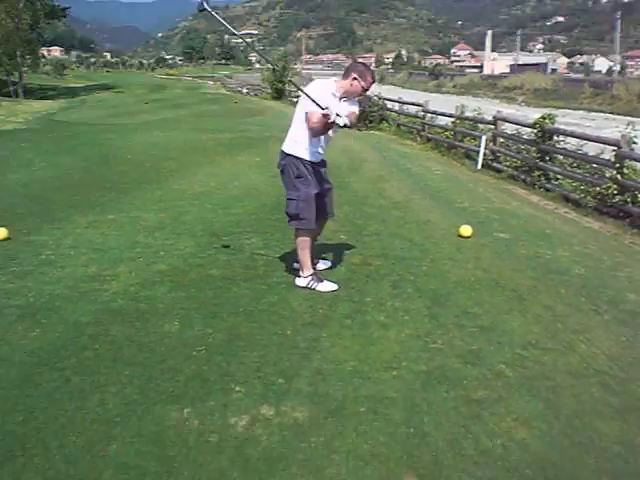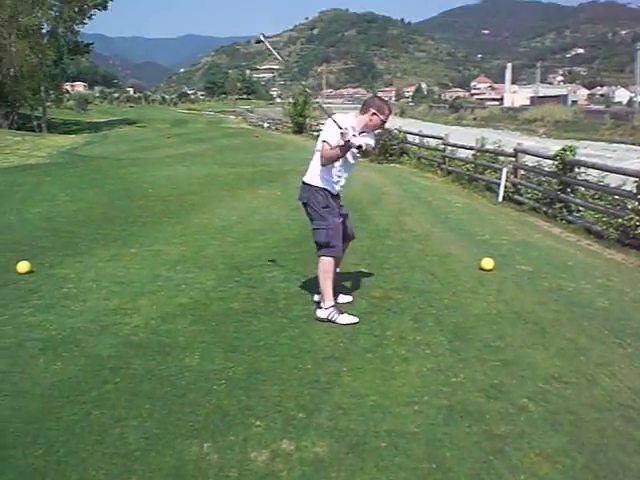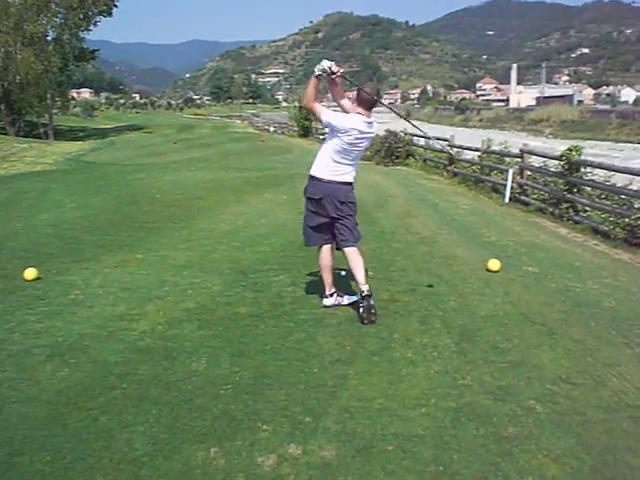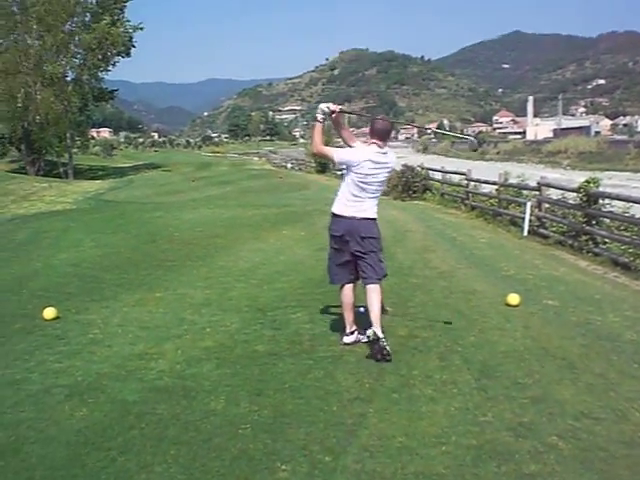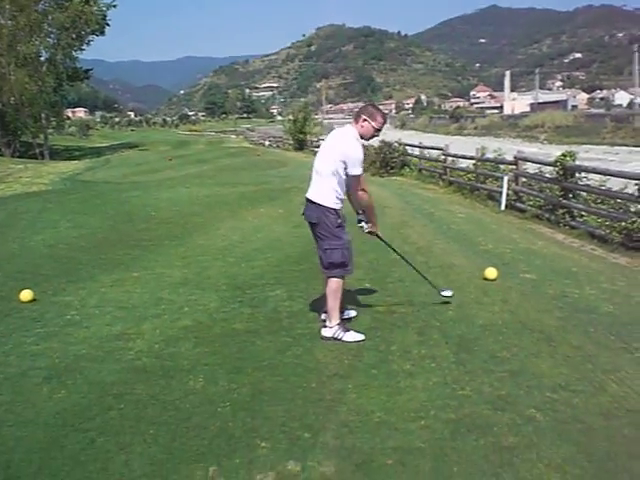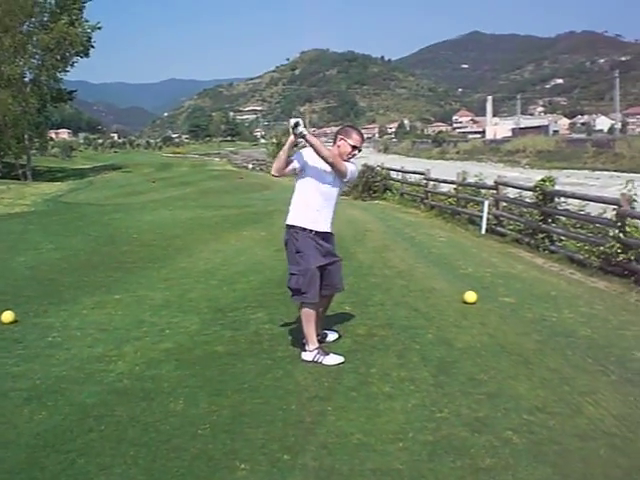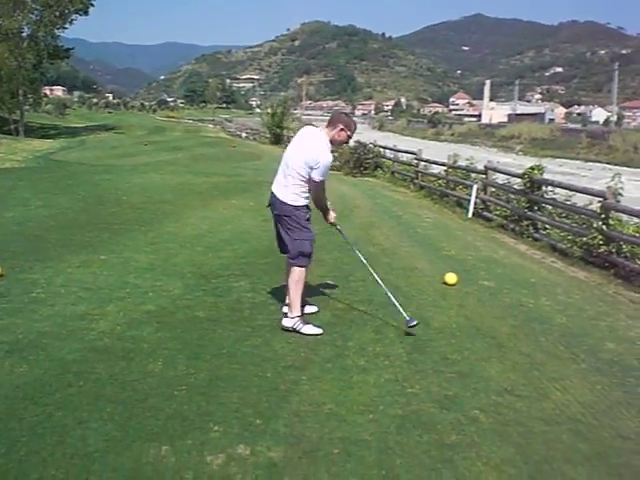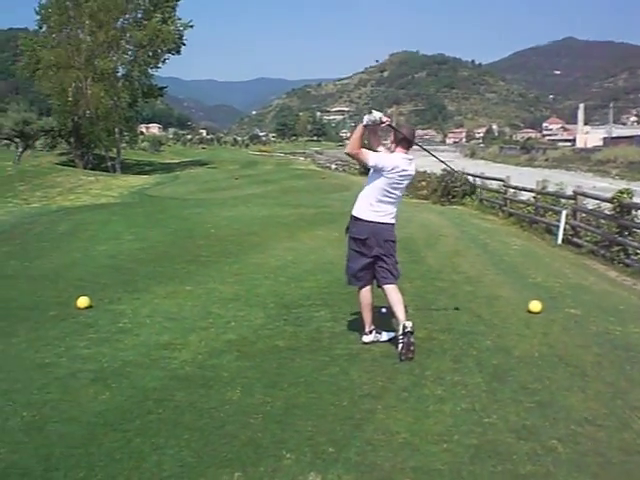
dt=0.5s
person 1, frame 1
left shoulder: (351, 103)
right shoulder: (318, 89)
left elbow: (351, 116)
right elbow: (313, 130)
left wrist: (342, 119)
right wrist: (328, 120)
left hip: (317, 162)
right hip: (296, 159)
left knee: (321, 214)
right knee: (305, 217)
left ankle: (305, 259)
right ankle: (306, 275)
person 1, frame 2
left shoulder: (367, 135)
right shoulder: (337, 123)
left elbow: (366, 148)
right elbow: (325, 159)
left wrist: (358, 146)
right wrist: (345, 148)
left hip: (331, 192)
right hip: (317, 190)
left knee: (341, 241)
right knee: (330, 245)
left ankle: (325, 292)
right ankle: (327, 306)
person 1, frame 3
left shoulder: (345, 123)
right shoulder: (370, 126)
left elbow: (308, 104)
right elbow: (342, 103)
left wrist: (318, 75)
right wrist: (334, 78)
left hip: (319, 185)
right hip: (343, 188)
left knee: (324, 242)
right knee: (349, 243)
left ankle: (330, 293)
right ankle: (363, 289)
person 1, frame 4
left shoulder: (358, 156)
right shoulder: (390, 159)
left elbow: (317, 149)
left wrist: (320, 118)
right wrist: (337, 120)
left hip: (342, 222)
right hip: (367, 224)
left knee: (346, 279)
right knee: (372, 279)
left ankle: (350, 331)
right ankle: (376, 329)
person 1, frame 5
left shoulder: (341, 136)
right shoulder: (350, 144)
right elbow: (360, 189)
left wrist: (362, 214)
right wrist: (370, 218)
left hip: (326, 206)
right hip: (324, 208)
left knee: (338, 262)
right knee: (338, 265)
left ankle: (332, 309)
right ankle: (332, 325)
person 1, frame 6
left shoulder: (349, 169)
right shoulder: (305, 154)
left elbow: (331, 161)
right elbow: (276, 172)
left wrist: (306, 136)
right wrist: (292, 139)
left hip: (324, 234)
right hip: (300, 231)
left knee: (330, 287)
right knee: (309, 291)
left ankle: (316, 331)
right ankle: (311, 348)
person 1, frame 7
left shoulder: (308, 130)
right shoulder: (323, 156)
right elbow: (316, 191)
left wrist: (325, 205)
right wrist: (327, 211)
left hip: (278, 197)
right hip: (292, 206)
left knee: (294, 253)
right knee: (301, 258)
left ankle: (292, 303)
right ankle: (293, 316)
person 1, frame 8
left shoulder: (389, 161)
right shoulder: (409, 165)
left elbow: (351, 150)
right elbow: (378, 147)
left wrist: (366, 123)
right wrist: (371, 126)
left hip: (362, 225)
right hip: (385, 228)
left knee: (364, 281)
right knee: (389, 281)
left ankle: (369, 331)
right ankle: (403, 325)
